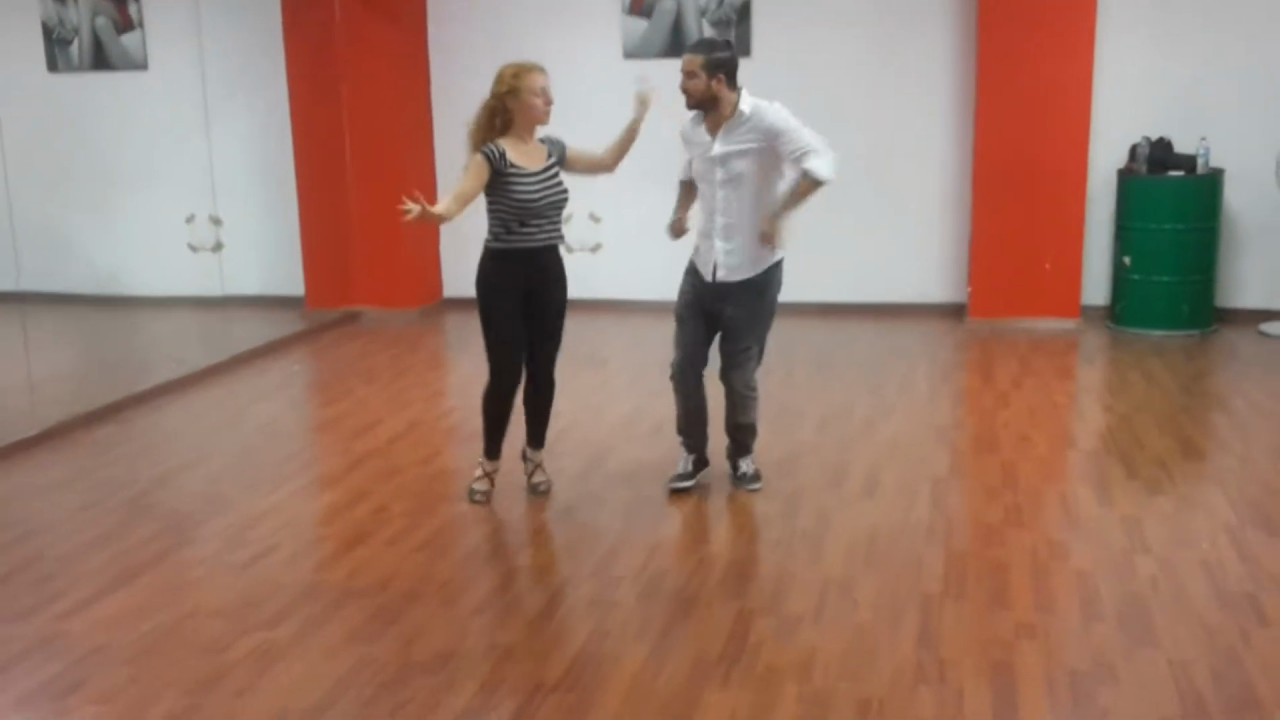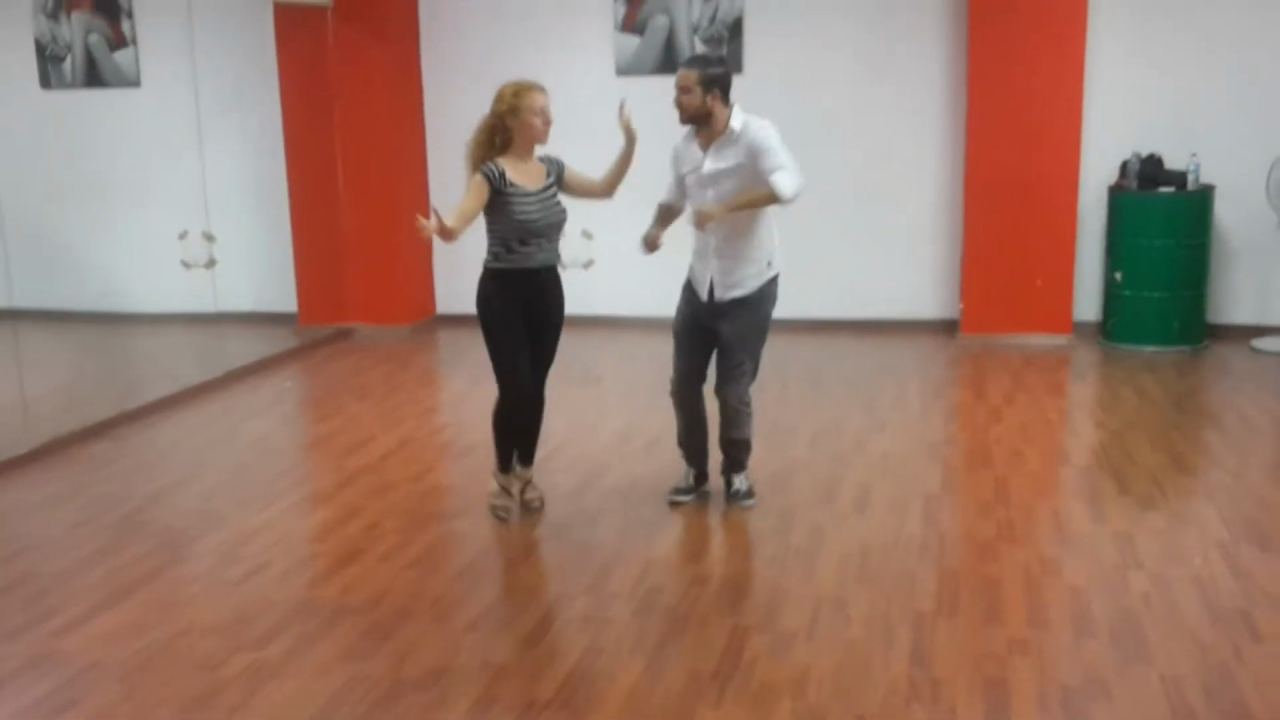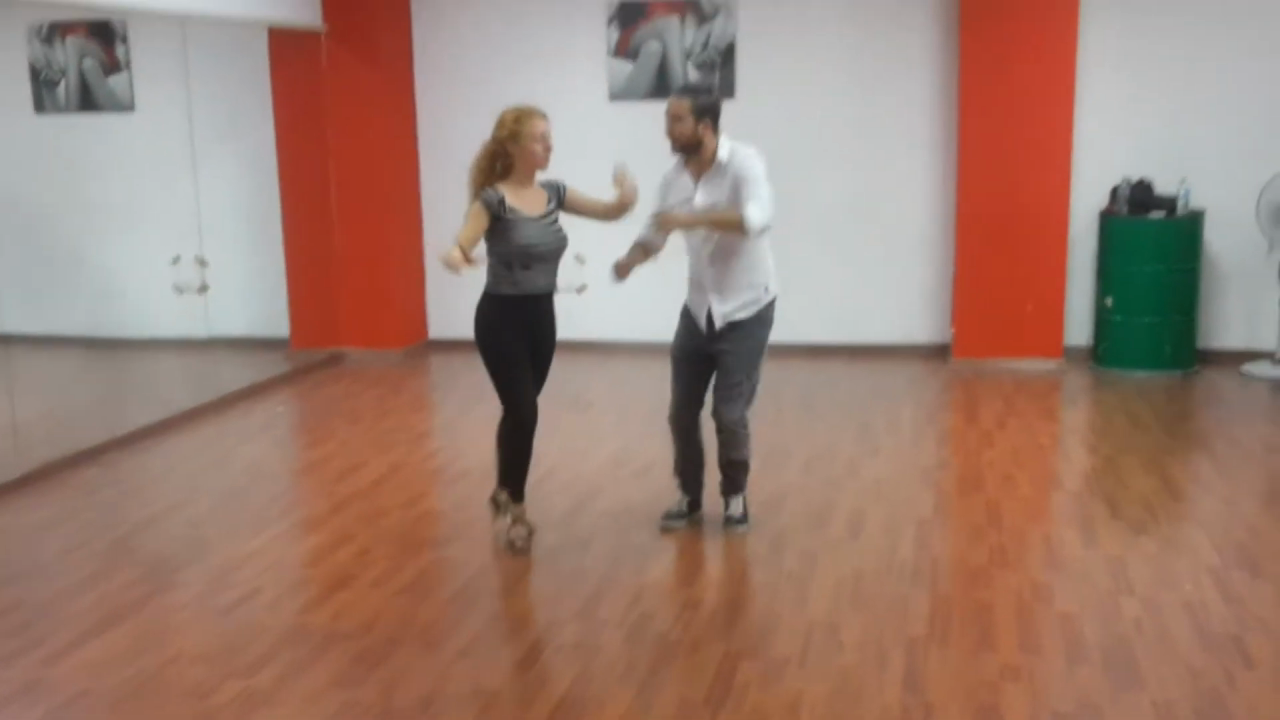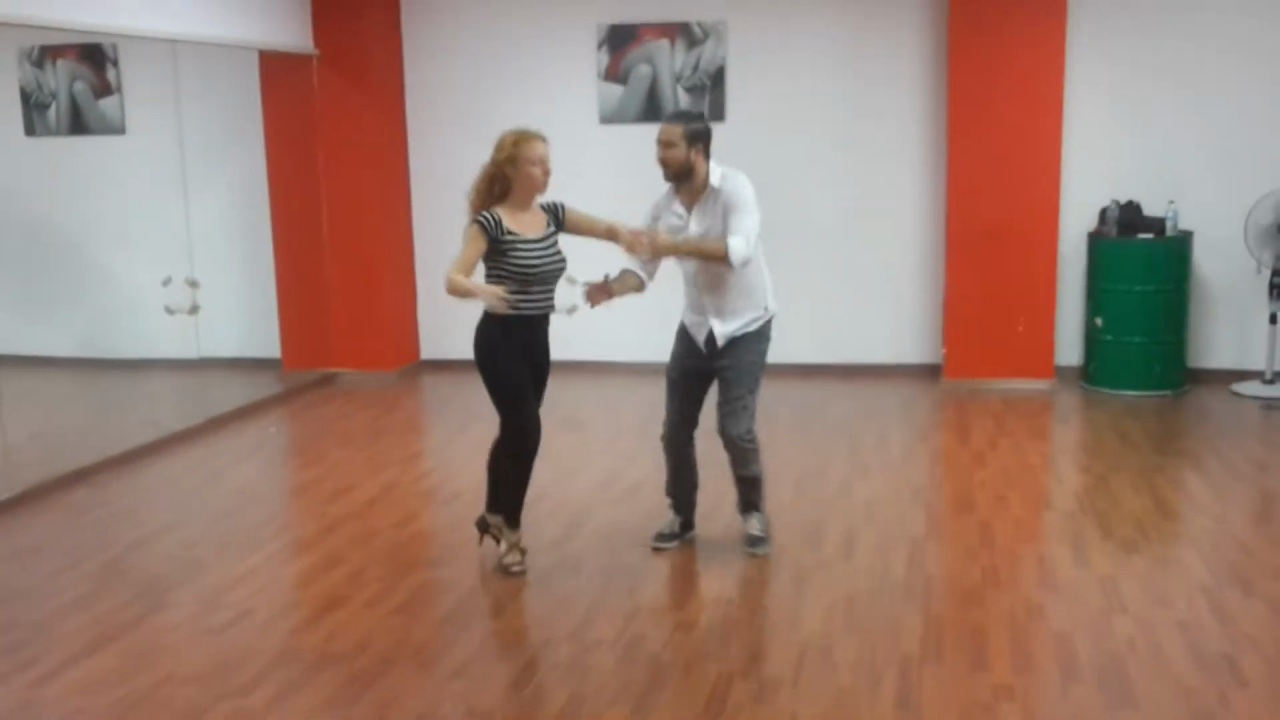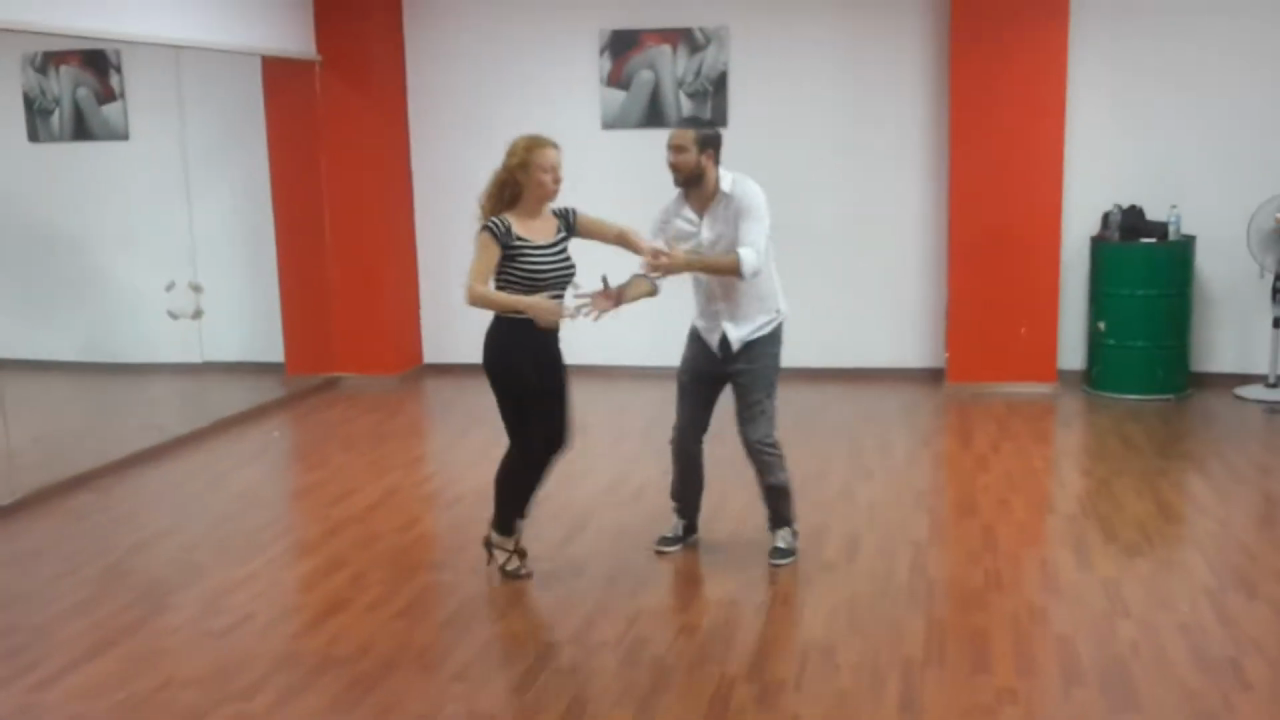
dt=0.1s
person 1, frame 1
left shoulder: (767, 120)
right shoulder: (691, 130)
left elbow: (819, 162)
left wrist: (778, 214)
right wrist: (680, 211)
left hip: (753, 273)
right hip: (702, 271)
left knee: (739, 375)
right knee: (685, 368)
left ankle: (741, 455)
right ankle: (694, 454)
person 1, frame 2
left shoulder: (756, 134)
right shoulder: (684, 148)
left elbow: (789, 184)
left wrist: (727, 206)
right wrist: (658, 227)
left hip: (750, 286)
right hip: (700, 283)
left knee: (733, 389)
right knee: (684, 385)
left ankle: (736, 470)
right ankle: (697, 469)
person 1, frame 3
left shoulder: (743, 162)
right shoulder: (673, 180)
left elbow: (758, 217)
right elbow: (654, 236)
left wrist: (692, 220)
right wrist: (630, 258)
left hip: (746, 311)
right hip: (698, 310)
left knee: (730, 412)
right knee: (682, 413)
left ankle: (734, 494)
right ankle: (690, 495)
person 1, frame 4
left shoulder: (734, 187)
right shoulder: (663, 208)
left elbow: (740, 252)
right elbow: (642, 268)
left wrist: (674, 247)
right wrist: (610, 289)
left hip: (744, 328)
right hip: (695, 328)
left knee: (736, 429)
right knee: (676, 431)
left ankle: (753, 513)
right ankle: (682, 516)
person 1, frame 5
left shoulder: (745, 194)
right shoulder: (671, 215)
left elbow: (750, 262)
right elbow: (651, 274)
left wrist: (689, 262)
right wrist: (617, 296)
left hip: (757, 333)
right hip: (707, 334)
left knee: (758, 437)
right knee: (685, 436)
left ankle: (782, 527)
right ankle: (686, 520)
person 2, frame 1
left shoulder: (552, 151)
right shoulder: (491, 154)
left elbow: (605, 163)
right elbow: (457, 201)
left wrist: (636, 120)
right wrist: (434, 212)
left hip: (548, 270)
right hip: (502, 272)
left knee: (543, 370)
right knee: (506, 372)
left ankle: (533, 455)
right ankle: (489, 462)
person 2, frame 2
left shoulder: (551, 169)
right shoulder: (491, 174)
left elbow: (604, 190)
right elbow: (459, 222)
left wrist: (629, 144)
right wrist: (442, 229)
left hip: (546, 290)
right hip: (502, 292)
left knee: (535, 387)
right knee: (516, 389)
left ankle: (524, 473)
right ankle: (507, 476)
person 2, frame 3
left shoulder: (553, 193)
right shoulder: (492, 200)
left elbow: (609, 211)
right elbow: (460, 247)
left wrist: (626, 197)
right wrist: (457, 259)
left hip: (541, 315)
right hip: (502, 318)
left knee: (520, 413)
right knee: (522, 412)
left ankle: (507, 493)
right ankle: (514, 505)
person 2, frame 4
left shoulder: (553, 214)
right shoulder: (489, 222)
left elbow: (605, 229)
right elbow: (454, 279)
right wrist: (484, 292)
left hip: (535, 337)
right hip: (499, 340)
left knee: (516, 434)
right knee: (523, 433)
left ankle: (495, 514)
right ankle: (504, 531)
person 2, frame 5
left shoulder: (564, 220)
right shoulder: (499, 228)
left elbow: (617, 233)
right elbow: (475, 292)
left wrist: (651, 253)
right wrist: (525, 303)
left hip: (546, 345)
right hip: (510, 346)
left knee: (551, 439)
right knee: (527, 443)
left ankle: (507, 522)
right ankle: (503, 538)
